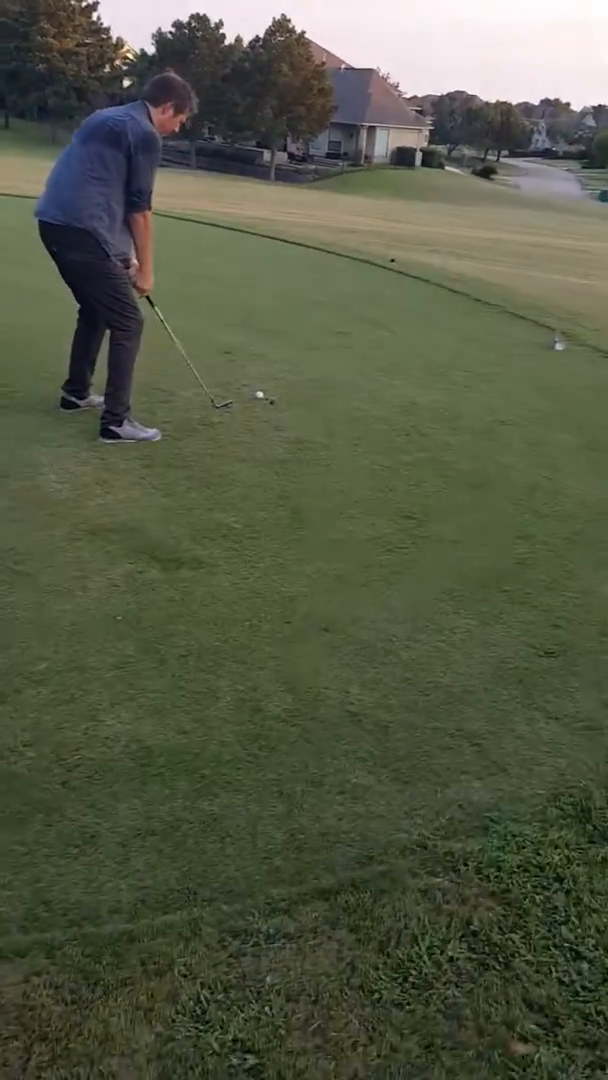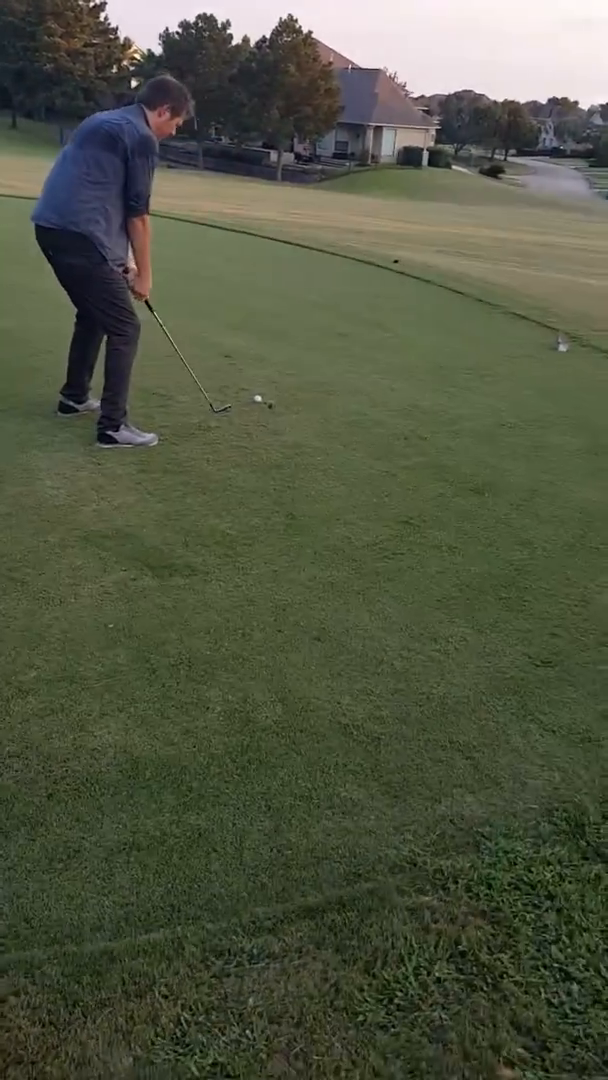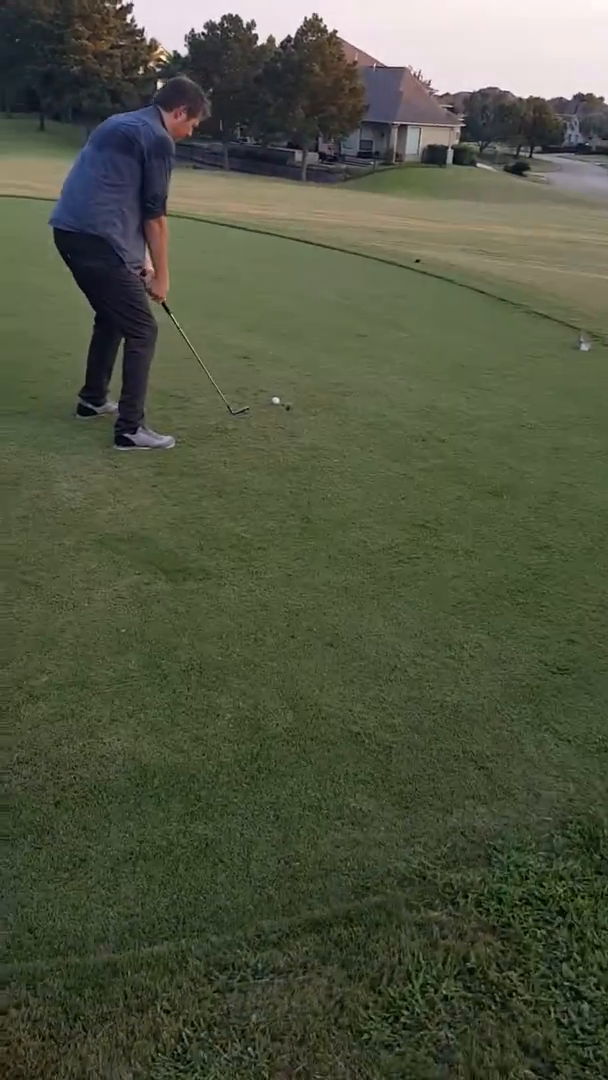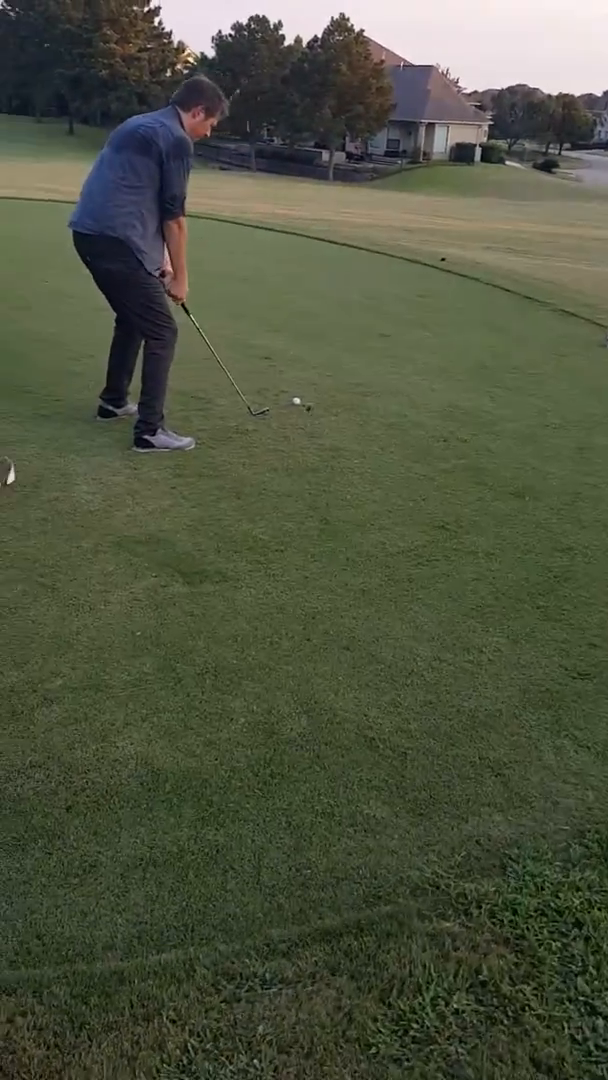
dt=0.1s
person 1, frame 1
left shoulder: (109, 117)
right shoulder: (145, 134)
right elbow: (139, 208)
left wrist: (125, 254)
right wrist: (145, 268)
left hip: (54, 222)
right hip: (81, 230)
left knee: (95, 309)
right knee: (127, 323)
left ankle: (76, 391)
right ankle: (116, 421)
person 1, frame 2
left shoulder: (105, 121)
right shoulder: (142, 137)
right elbow: (137, 212)
left wrist: (123, 258)
right wrist: (144, 273)
left hip: (52, 226)
right hip: (78, 235)
left knee: (92, 314)
right knee: (124, 328)
left ankle: (74, 396)
right ankle: (112, 425)
person 1, frame 3
left shoulder: (123, 123)
right shoulder: (159, 139)
right elbow: (154, 214)
left wrist: (140, 259)
right wrist: (161, 275)
left hip: (70, 230)
right hip: (96, 237)
left knee: (111, 317)
right knee: (142, 330)
left ankle: (92, 399)
right ankle: (130, 428)
person 1, frame 4
left shoulder: (141, 125)
right shoulder: (177, 140)
right elbow: (173, 215)
left wrist: (160, 260)
right wrist: (180, 276)
left hip: (89, 232)
right hip: (115, 240)
left knee: (132, 319)
right knee: (162, 332)
left ankle: (113, 401)
right ankle: (149, 430)
